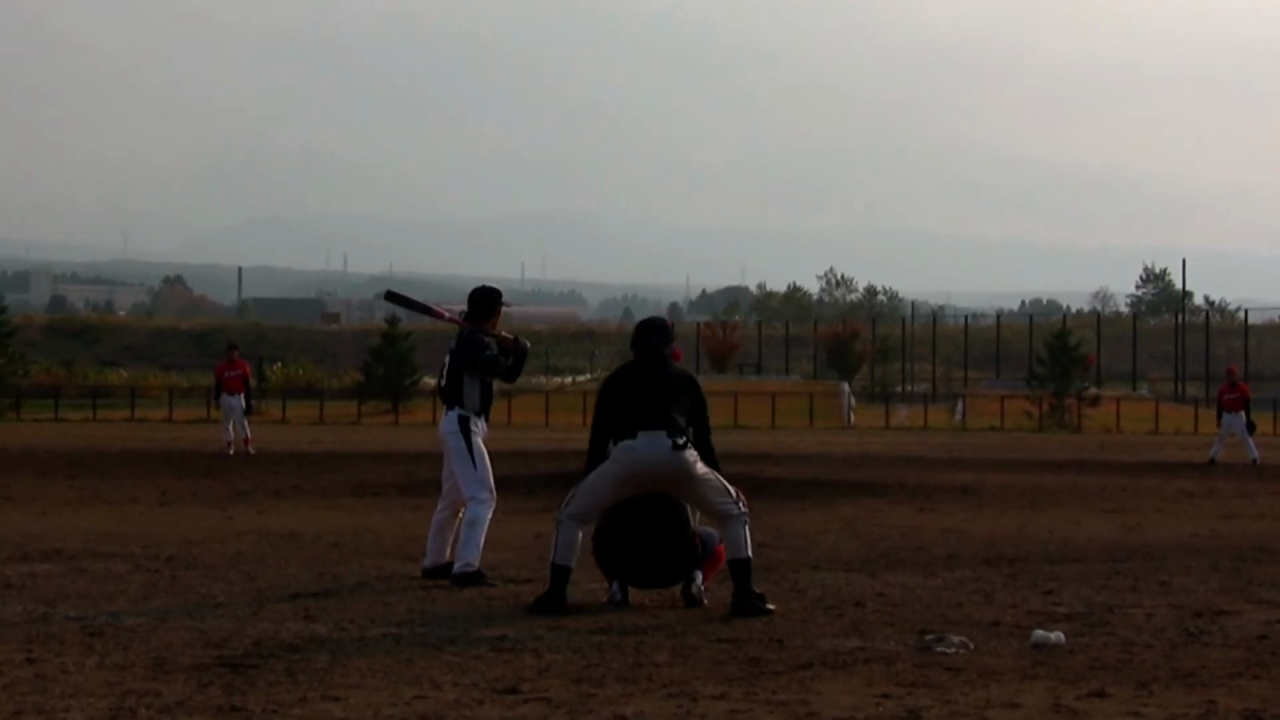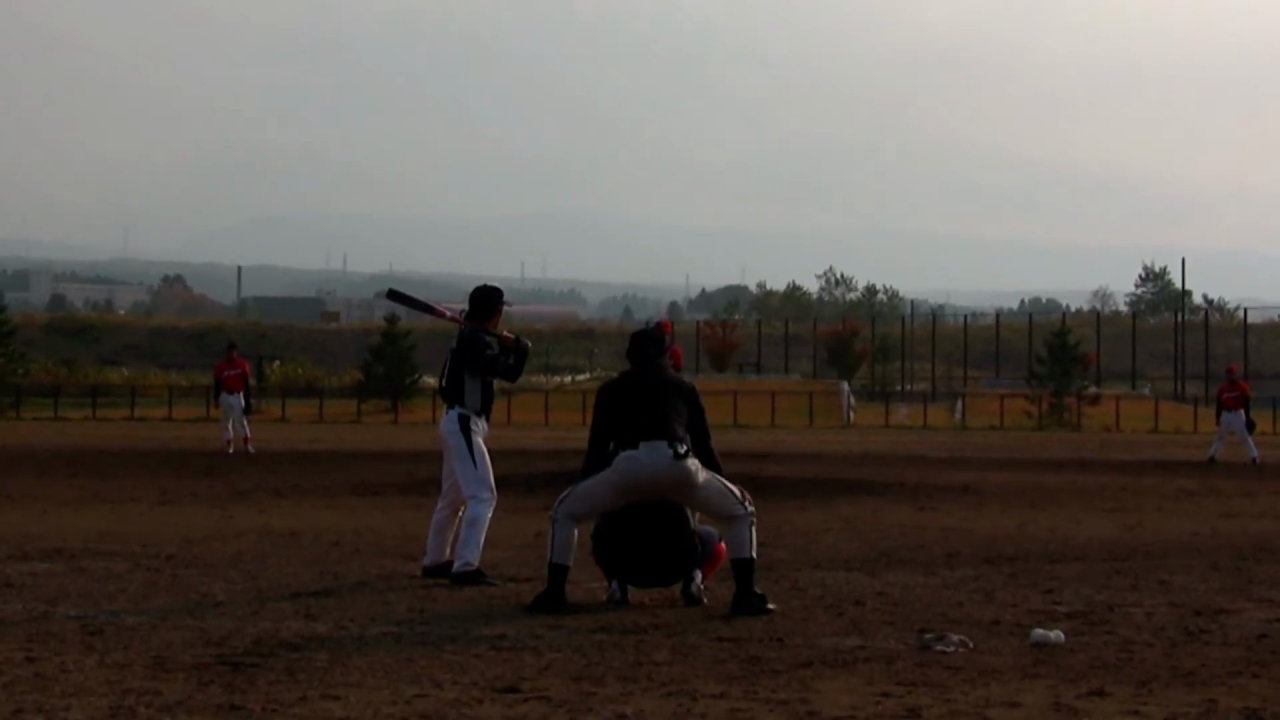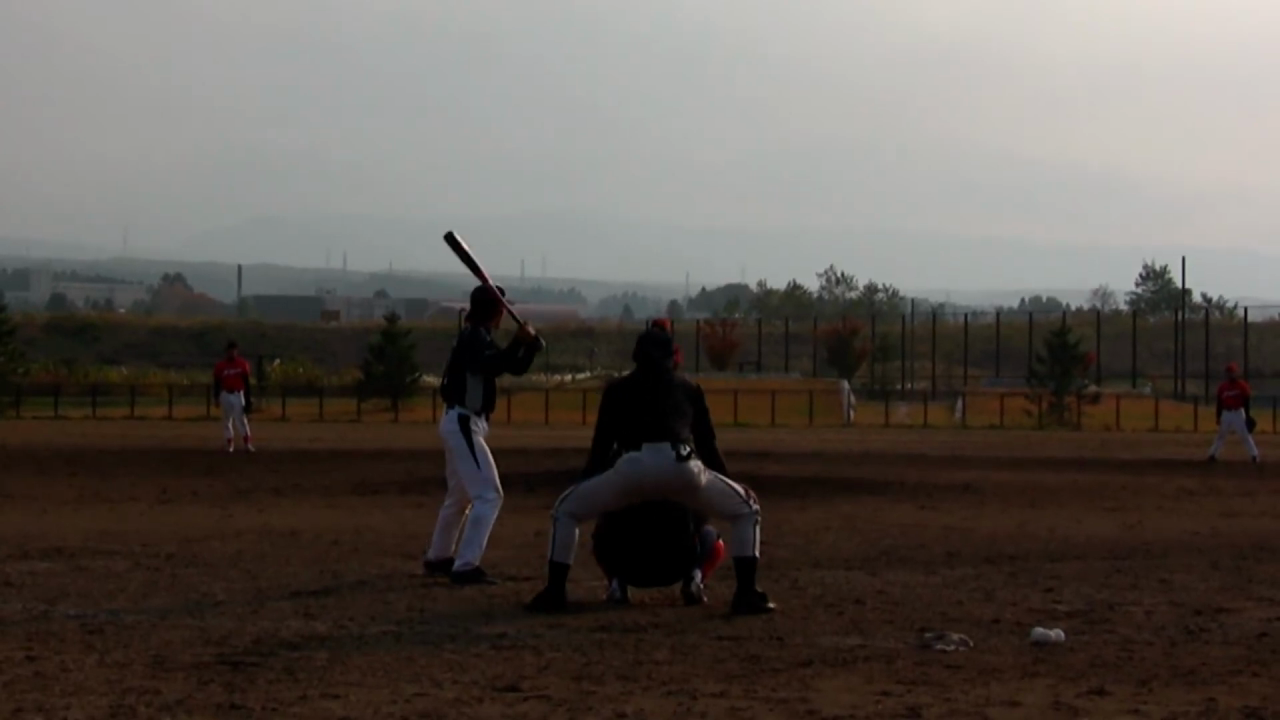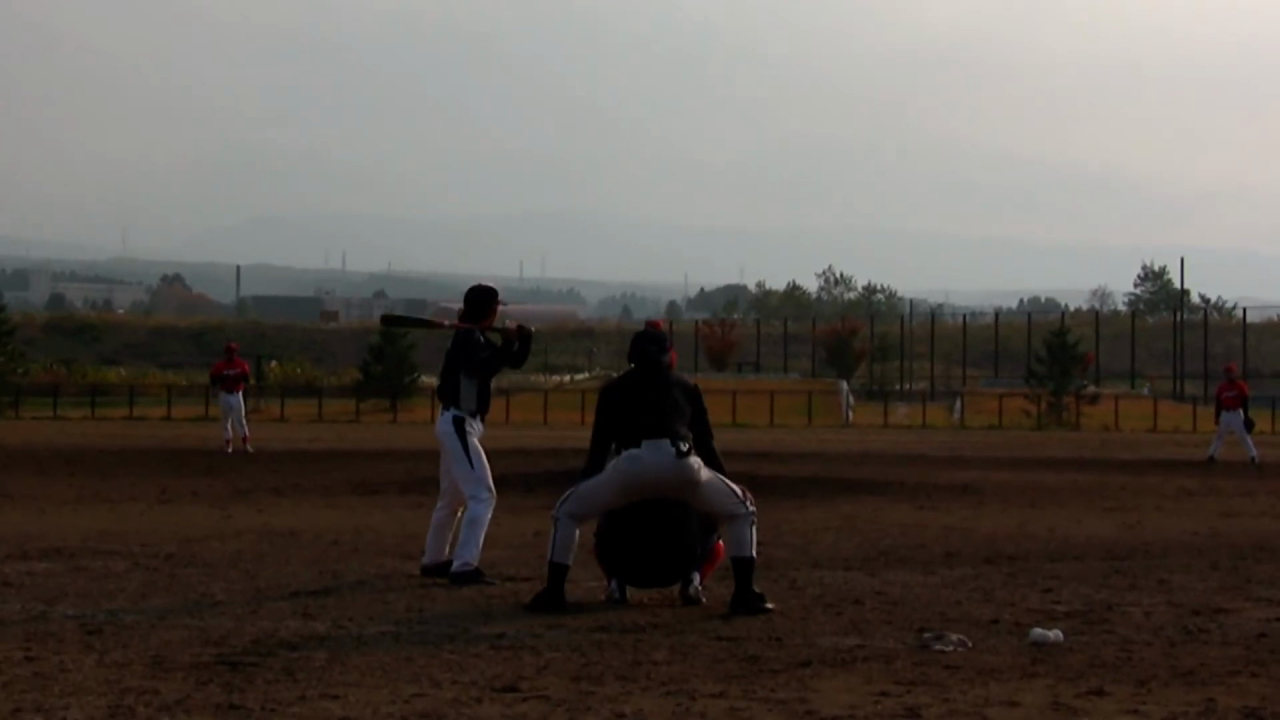
dt=0.5s
person 1, frame 1
left shoulder: (470, 338)
right shoulder: (473, 339)
left elbow: (508, 374)
right elbow: (499, 369)
left wrist: (514, 346)
right wrist: (509, 347)
left hip: (459, 423)
right hip: (463, 424)
left knee: (453, 498)
right knee: (482, 496)
left ankle: (435, 562)
right ankle: (465, 569)
person 1, frame 2
left shoulder: (473, 338)
right shoulder: (474, 338)
left elbow: (510, 374)
right elbow: (497, 368)
left wrist: (515, 346)
right wrist: (508, 347)
left hip: (460, 422)
right hip: (463, 423)
left knee: (453, 497)
right knee: (482, 495)
left ankle: (435, 561)
right ankle: (465, 568)
person 1, frame 3
left shoulder: (479, 337)
right shoulder: (473, 336)
left elbow: (516, 368)
right elbow: (493, 367)
left wrist: (530, 343)
right wrist: (519, 341)
left hip: (460, 422)
right hip: (463, 423)
left knee: (460, 496)
right knee: (489, 495)
left ankle: (437, 557)
right ankle: (465, 566)
person 1, frame 4
left shoulder: (478, 339)
right shoulder: (467, 338)
left elbow: (515, 362)
right elbow: (486, 369)
left wrist: (522, 337)
right wrist: (508, 342)
left hip: (460, 424)
right hip: (459, 424)
left knee: (452, 498)
right knee: (482, 496)
left ankle: (434, 561)
right ankle: (464, 567)
person 2, frame 1
left shoulder: (617, 379)
right shoulder: (685, 379)
left elbow: (599, 436)
right elbow: (703, 436)
left wrist: (587, 480)
right wrist: (717, 477)
left hip: (629, 454)
right hip: (677, 454)
left knee: (572, 514)
right knee: (733, 512)
left ankle: (555, 595)
right ankle: (745, 596)
person 2, frame 2
left shoulder: (612, 389)
right shoulder: (682, 387)
left elbow: (597, 446)
right elbow: (702, 443)
left wrist: (584, 486)
right wrist: (719, 481)
left hip: (629, 466)
right hip: (678, 465)
left knee: (565, 511)
right knee: (741, 510)
left ankle: (554, 594)
right ankle: (745, 595)
person 2, frame 3
left shoulder: (618, 389)
right shoulder: (689, 389)
left elbow: (602, 446)
right elbow: (708, 444)
left wrist: (584, 484)
right wrist: (724, 479)
left hip: (632, 468)
right hip: (682, 466)
left knee: (566, 510)
right knee: (746, 509)
left ankle: (555, 593)
right ankle: (746, 594)
person 2, frame 4
left shoulder: (614, 389)
right shoulder: (685, 387)
left elbow: (599, 447)
right elbow: (705, 443)
left wrist: (585, 486)
right wrist: (724, 484)
left hip: (632, 465)
right hip: (681, 463)
left knee: (567, 511)
right knee: (741, 510)
left ankle: (554, 593)
right ankle: (744, 595)
